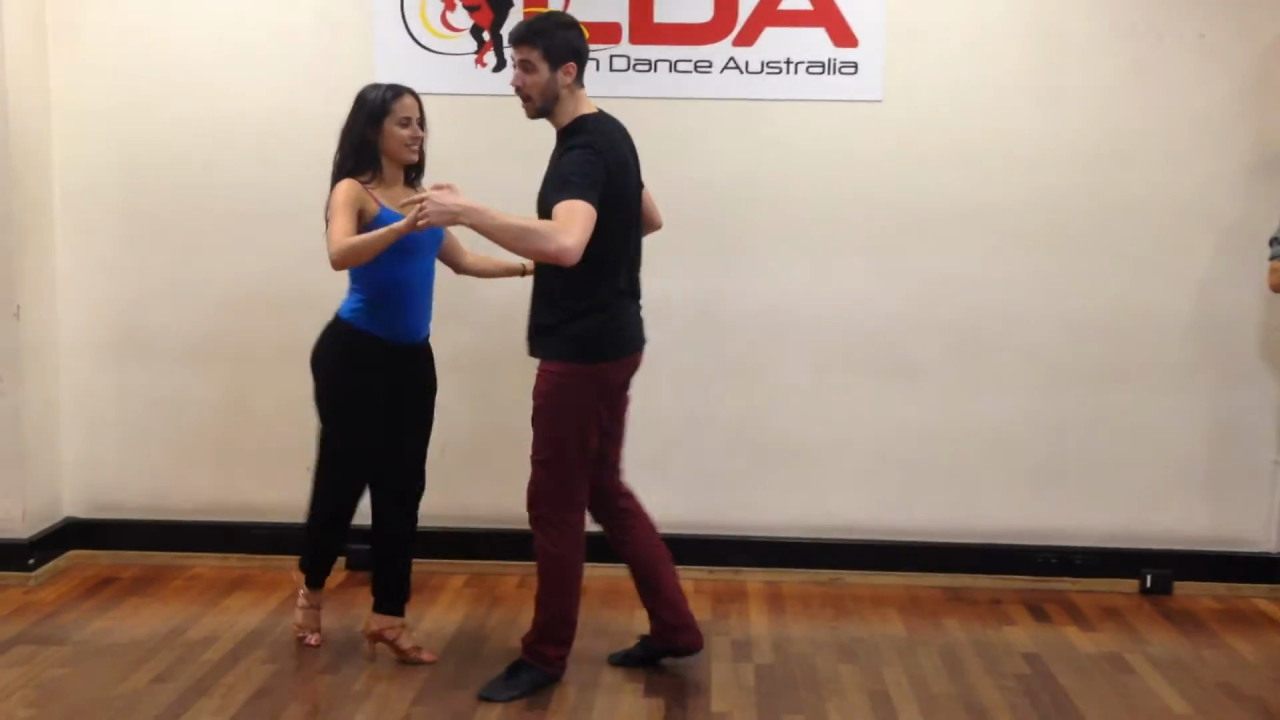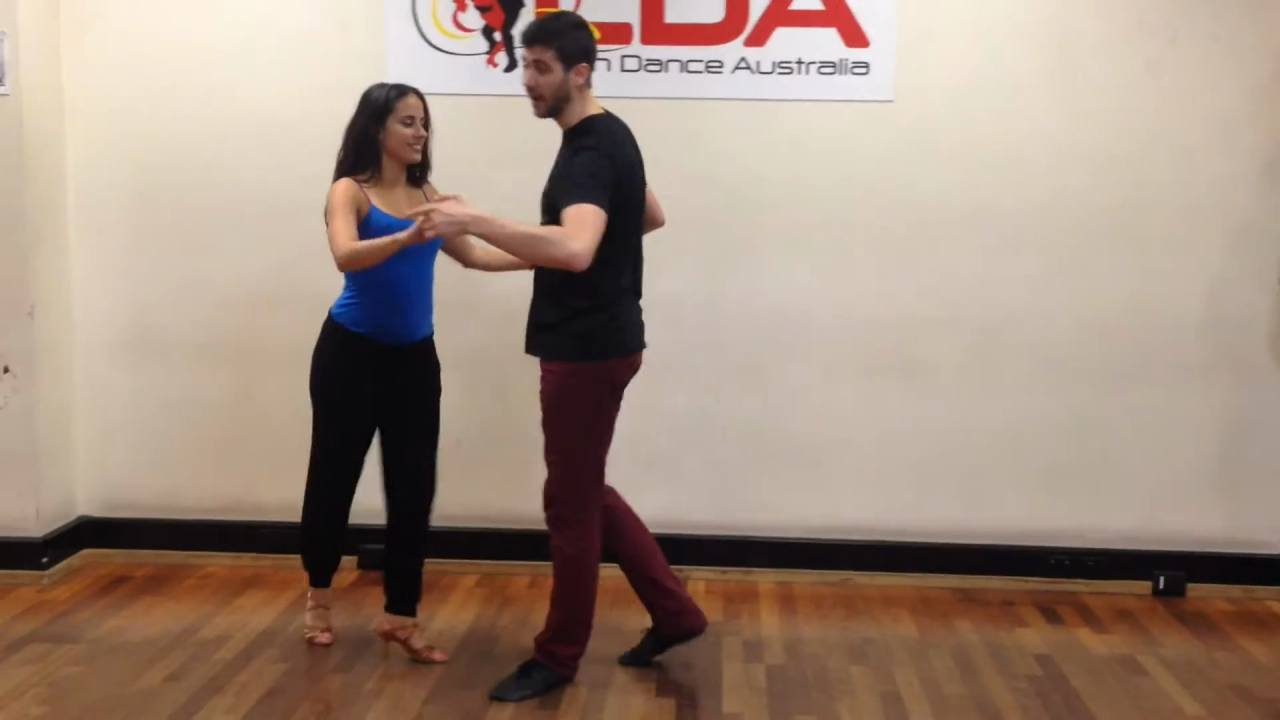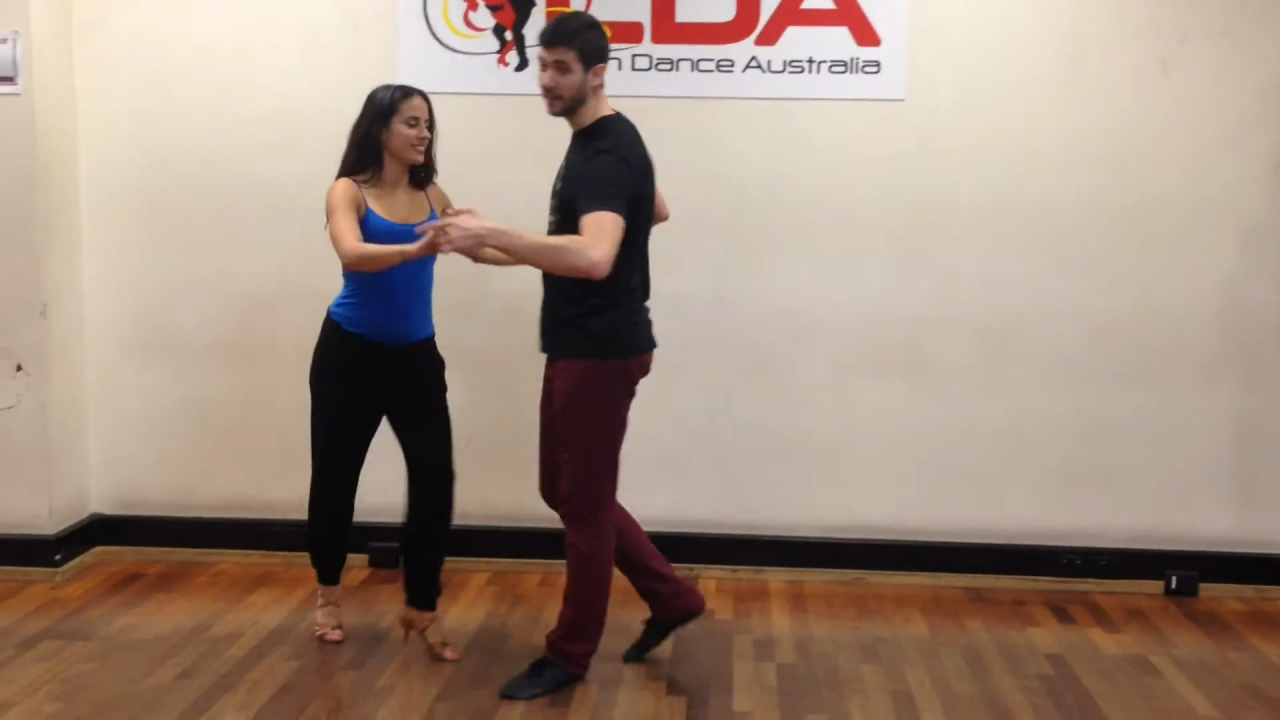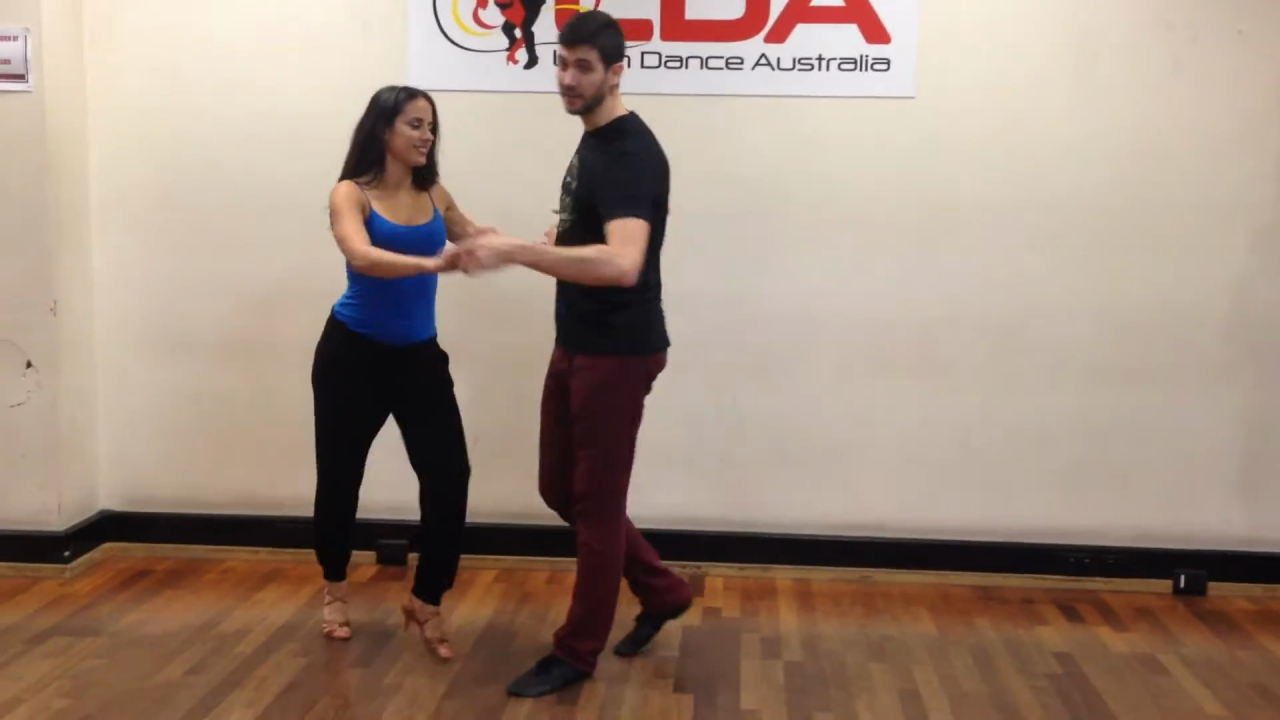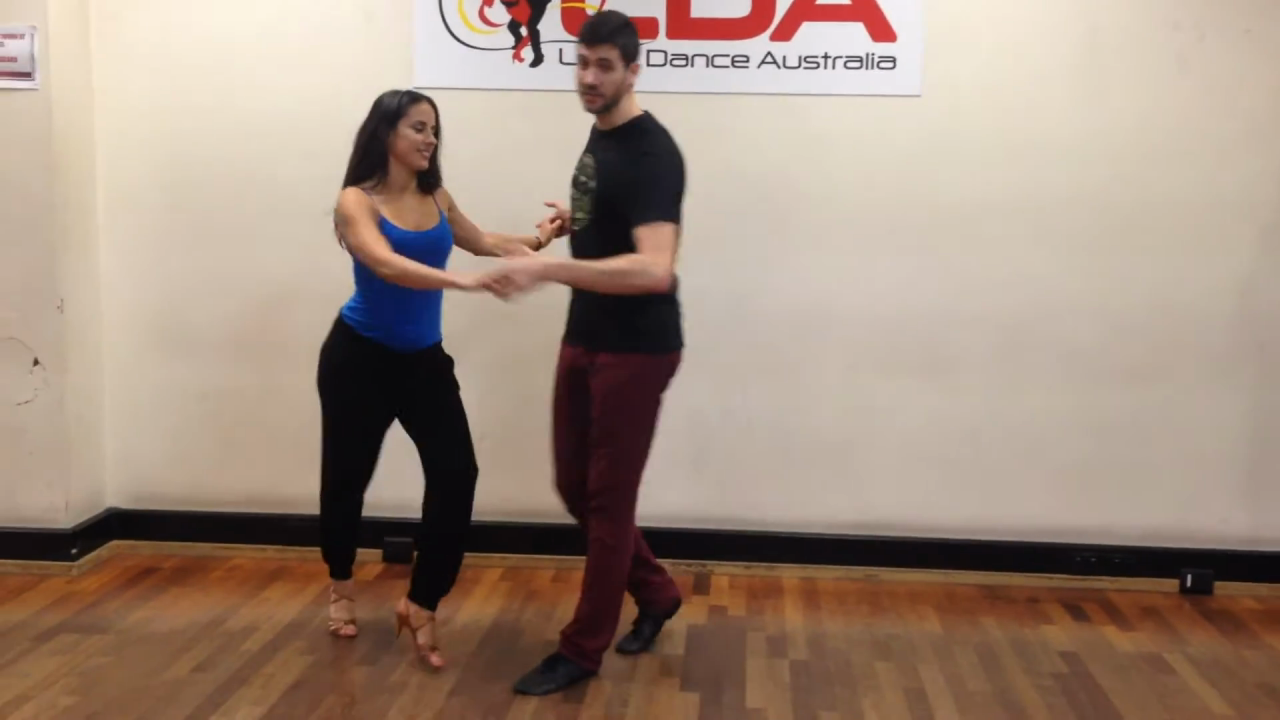
dt=0.1s
person 1, frame 1
left shoulder: (584, 151)
right shoulder: (605, 135)
left elbow: (564, 245)
right elbow: (650, 218)
left wrist: (466, 212)
left hip: (582, 351)
right hip: (606, 343)
left knee: (553, 504)
right knee: (604, 493)
left ankle: (545, 656)
right ankle: (674, 628)
person 1, frame 2
left shoulder: (593, 150)
right shoulder: (598, 136)
left elbow: (574, 250)
right elbow: (653, 216)
left wrist: (474, 221)
left hip: (590, 350)
right hip: (577, 346)
left knee: (570, 503)
right knee: (584, 493)
left ankle: (558, 655)
right ankle: (673, 611)
person 1, frame 3
left shoulder: (607, 152)
right shoulder: (599, 138)
left elbow: (594, 259)
right elbow: (657, 209)
left wrist: (490, 235)
left hip: (601, 349)
right hip: (582, 346)
left knee: (584, 501)
right knee: (563, 489)
left ankle: (570, 653)
right ankle: (671, 596)
person 1, frame 4
left shoulder: (632, 151)
right shoulder: (596, 134)
left elbow: (623, 265)
left wrist: (517, 249)
left hip: (619, 350)
right hip: (576, 342)
left knee: (595, 499)
right knee: (559, 487)
left ankle: (577, 650)
right ankle: (661, 590)
person 1, frame 5
left shoulder: (650, 151)
right shoulder: (601, 133)
left elbow: (656, 271)
left wrist: (548, 269)
right wrist: (578, 219)
left hip: (637, 349)
right hip: (586, 341)
left knee: (609, 497)
right knee: (576, 486)
left ankle: (582, 648)
right ankle: (656, 592)
person 2, frame 1
left shoulder: (416, 195)
right shoulder: (352, 191)
left elbow: (460, 259)
right elbow: (340, 254)
left wrist: (523, 266)
right wrist: (401, 228)
left hip: (410, 356)
right hip: (353, 352)
left knee: (401, 487)
right knee: (342, 478)
left ankle: (387, 618)
right ankle: (311, 590)
person 2, frame 2
left shoulder: (427, 194)
right shoulder: (348, 191)
left elbow: (467, 251)
right elbow: (348, 255)
left wrist: (527, 259)
right wrist: (406, 239)
left hip: (414, 356)
right hip: (351, 350)
left knee: (414, 487)
right knee: (333, 480)
left ankle: (401, 616)
right ankle: (319, 595)
person 2, frame 3
left shoulder: (431, 194)
right shoulder: (348, 191)
right elbow: (353, 255)
right wrist: (414, 249)
left hip: (414, 355)
right hip: (349, 351)
left knee: (434, 480)
right knee: (336, 478)
left ankle: (422, 610)
right ankle: (329, 594)
person 2, frame 4
left shoulder: (433, 197)
right shoulder: (350, 195)
left elbow: (469, 240)
right elbow: (362, 257)
right wrist: (430, 262)
left hip: (416, 354)
right hip: (351, 354)
left knee: (449, 474)
right knee: (340, 480)
left ankle: (427, 601)
right ankle: (336, 591)
person 2, frame 5
left shoulder: (437, 199)
right shoulder: (356, 200)
left elbow: (479, 243)
right elbow: (387, 266)
left wrist: (533, 242)
right wrist: (460, 281)
left hip: (424, 359)
right hip: (360, 358)
left knee: (455, 476)
right knee: (345, 479)
left ankle: (421, 606)
right ankle: (343, 589)
